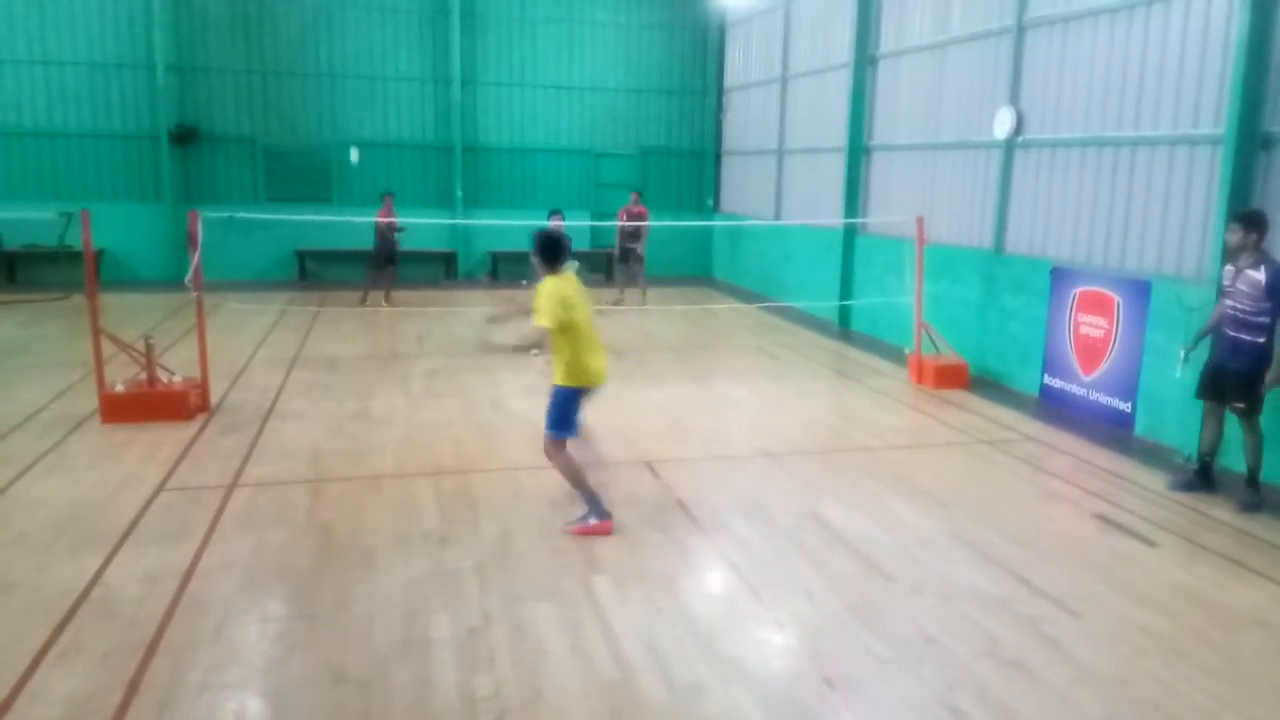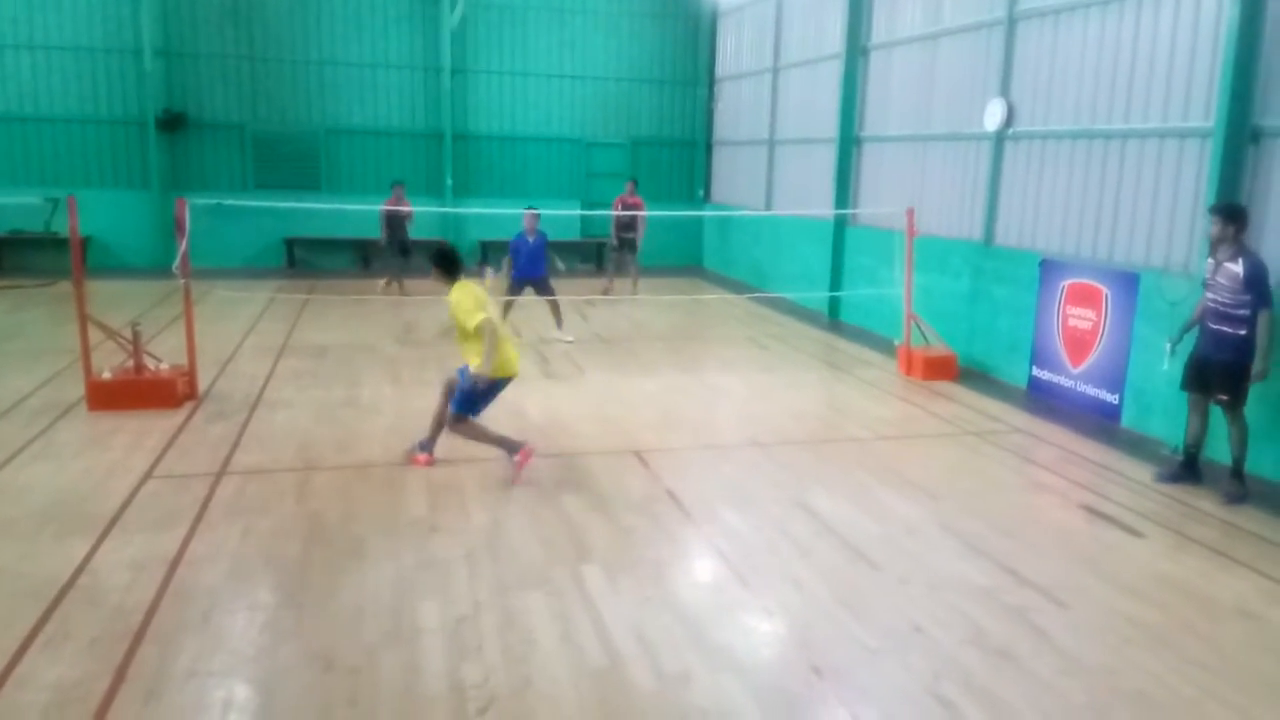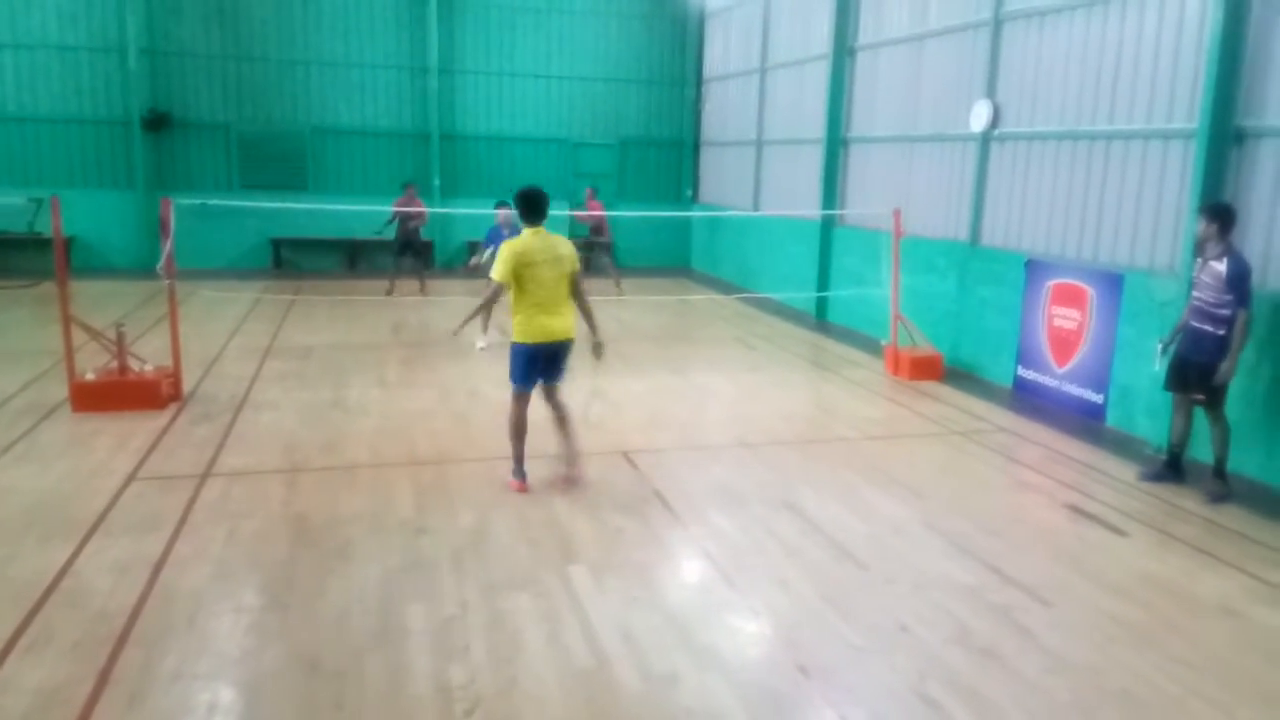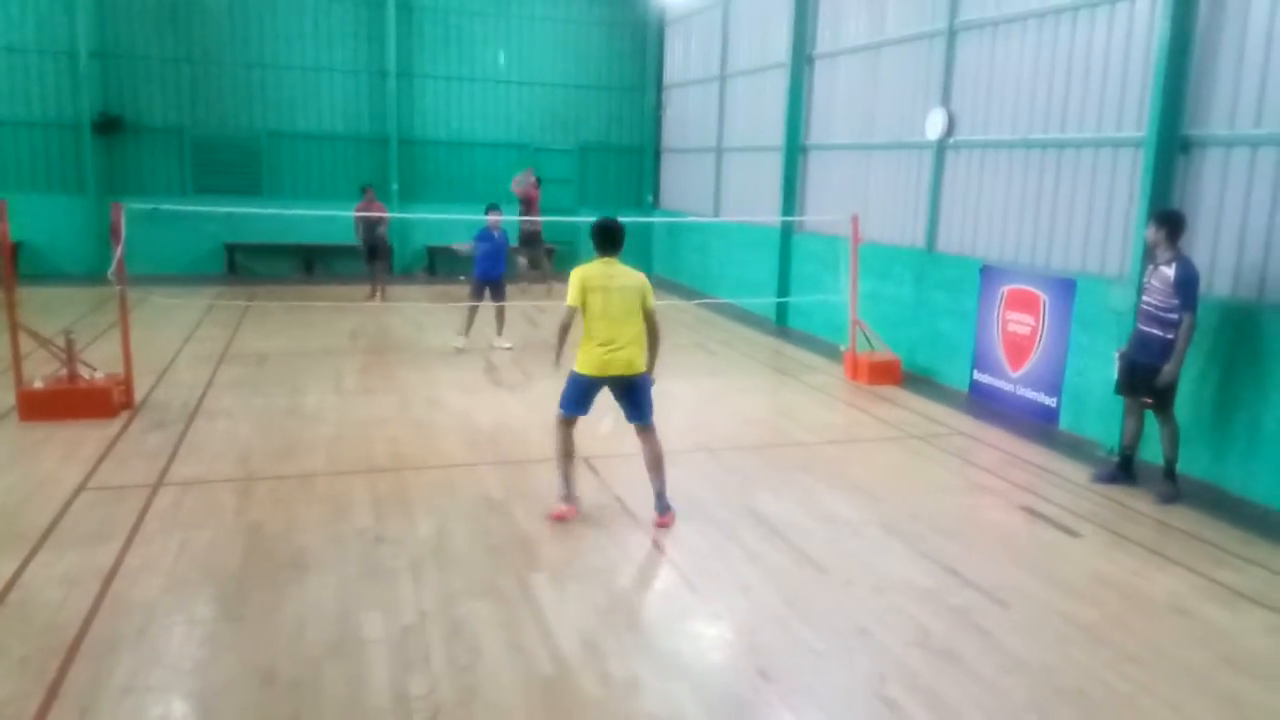
dt=0.5s
person 1, frame 1
right shoulder: (1230, 266)
right wrist: (1197, 338)
left hip: (1250, 361)
right hip: (1221, 354)
left knee: (1248, 420)
right knee: (1211, 411)
left ankle: (1252, 485)
right ankle: (1203, 473)
person 1, frame 2
left shoulder: (1252, 266)
right shoulder: (1212, 259)
left elbow: (1264, 314)
left wrist: (1262, 359)
right wrist: (1182, 331)
left hip: (1233, 354)
right hip: (1205, 347)
left knee: (1233, 412)
right knee: (1196, 402)
left ankle: (1237, 477)
right ankle: (1189, 465)
person 1, frame 3
left shoulder: (1236, 266)
right shoulder: (1201, 260)
left elbow: (1243, 315)
left wrist: (1232, 359)
right wrist: (1172, 336)
left hip: (1212, 354)
right hip: (1188, 348)
left knee: (1213, 412)
right knee: (1180, 403)
left ankle: (1219, 476)
right ankle: (1173, 465)
person 1, frame 4
left shoulder: (1184, 271)
right shoulder: (1152, 266)
left elbow: (1188, 321)
left wrist: (1175, 362)
right wrist: (1128, 346)
left hip: (1161, 359)
right hip: (1138, 353)
left knee: (1163, 414)
right knee: (1131, 406)
left ankle: (1169, 477)
right ankle: (1124, 466)
person 2, frame 1
left shoulder: (550, 289)
right shoulder: (570, 280)
left elbow: (541, 340)
left hip: (575, 374)
right hip: (593, 367)
left knee: (553, 448)
left ankle: (599, 514)
person 2, frame 2
left shoulder: (461, 298)
right shoulder: (468, 287)
left elbow: (491, 329)
left wrist: (487, 364)
left hip: (496, 367)
right hip: (497, 360)
left knee: (455, 421)
right knee: (450, 388)
left ankle: (516, 448)
right ankle: (427, 447)
person 2, frame 3
left shoulder: (512, 248)
right shoulder: (565, 246)
left elbow: (493, 293)
right elbow: (579, 293)
left wrist: (465, 320)
right wrist: (595, 333)
left hip: (528, 335)
right hip: (561, 334)
left knee: (520, 401)
right knee: (551, 393)
left ankle: (519, 474)
right ankle: (570, 458)
person 2, frame 4
left shoulder: (582, 274)
right shoulder: (639, 279)
left elbow: (566, 320)
right elbow: (654, 330)
left wrist: (559, 351)
right wrist: (649, 367)
left hip: (591, 366)
right hip: (632, 366)
left knee: (564, 424)
right knee: (647, 432)
left ankle: (567, 498)
right ankle: (661, 506)
